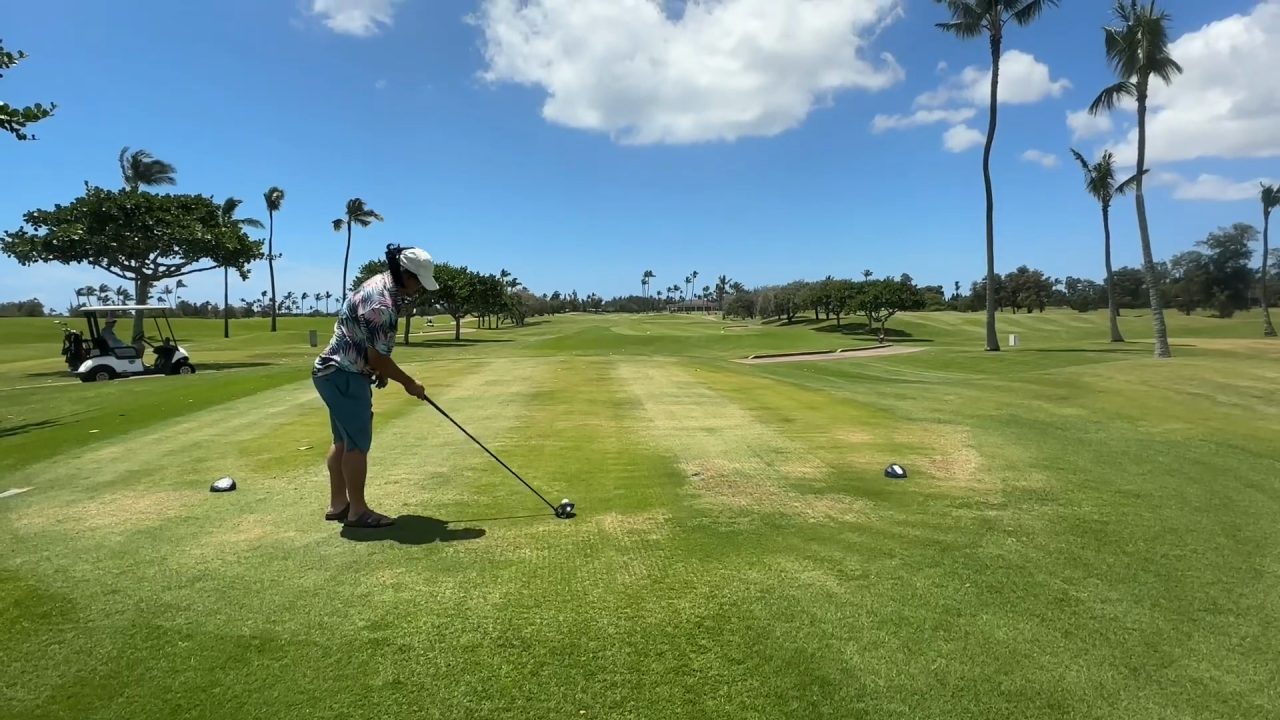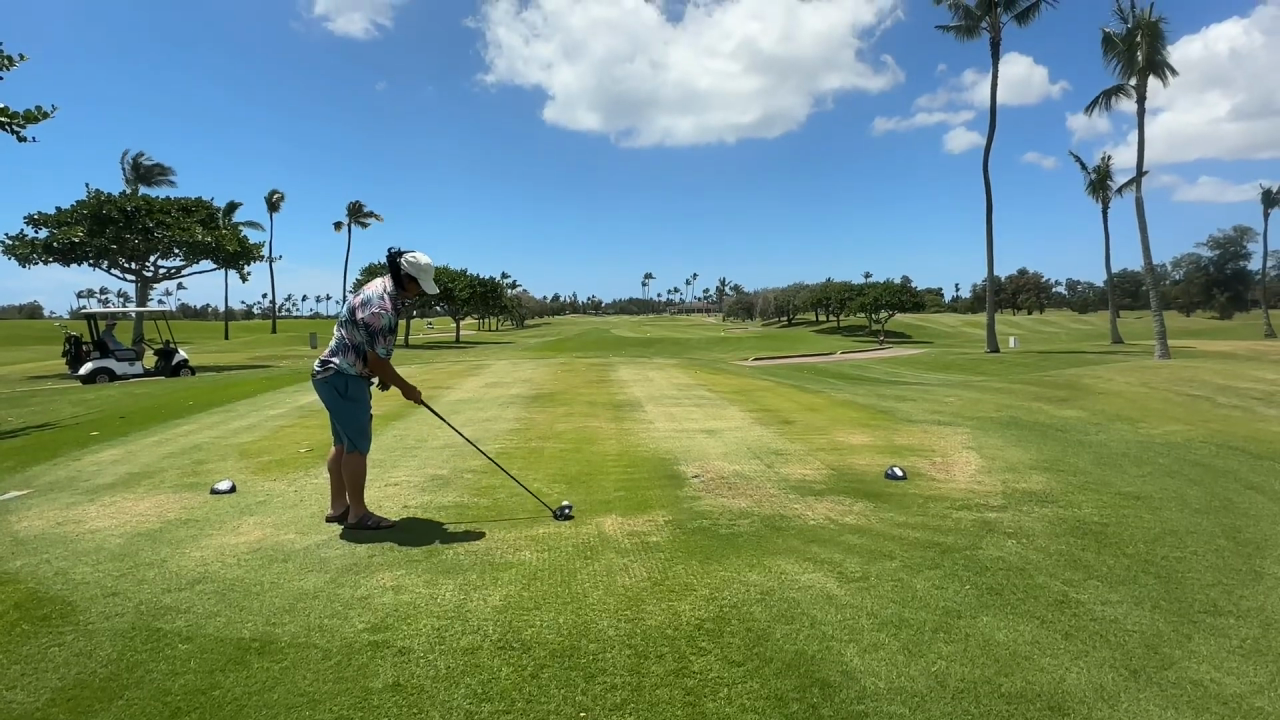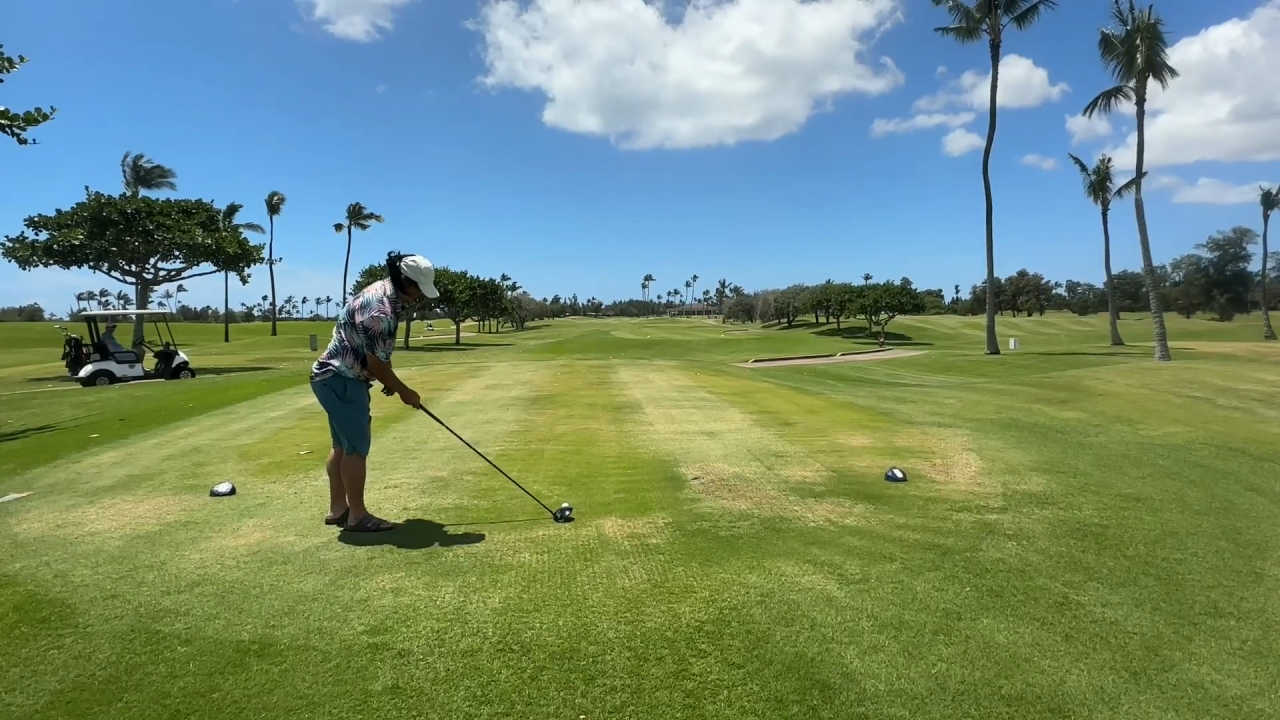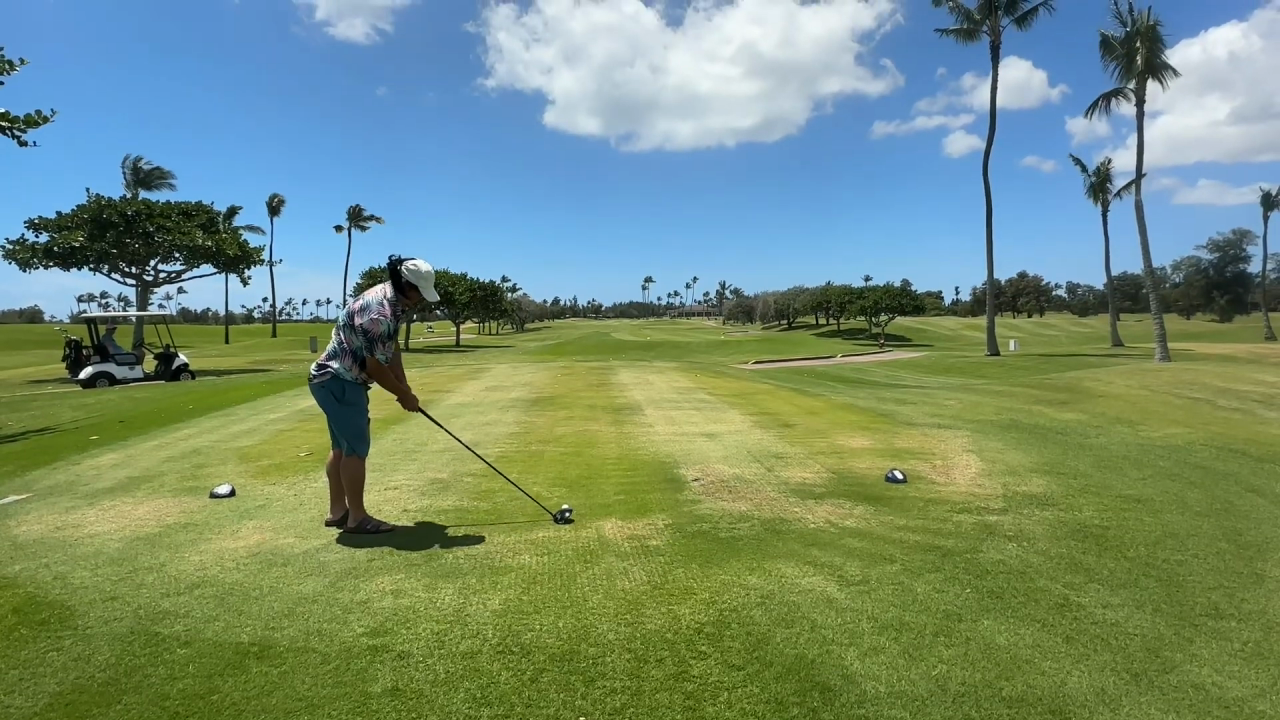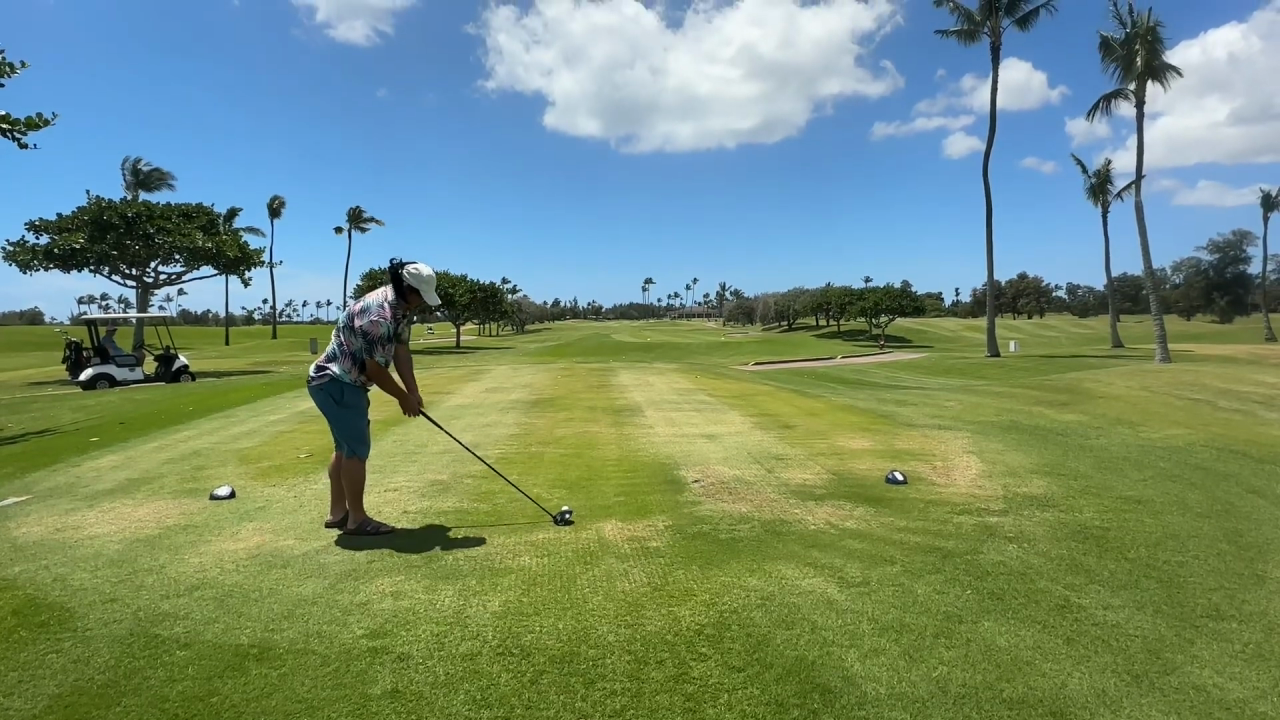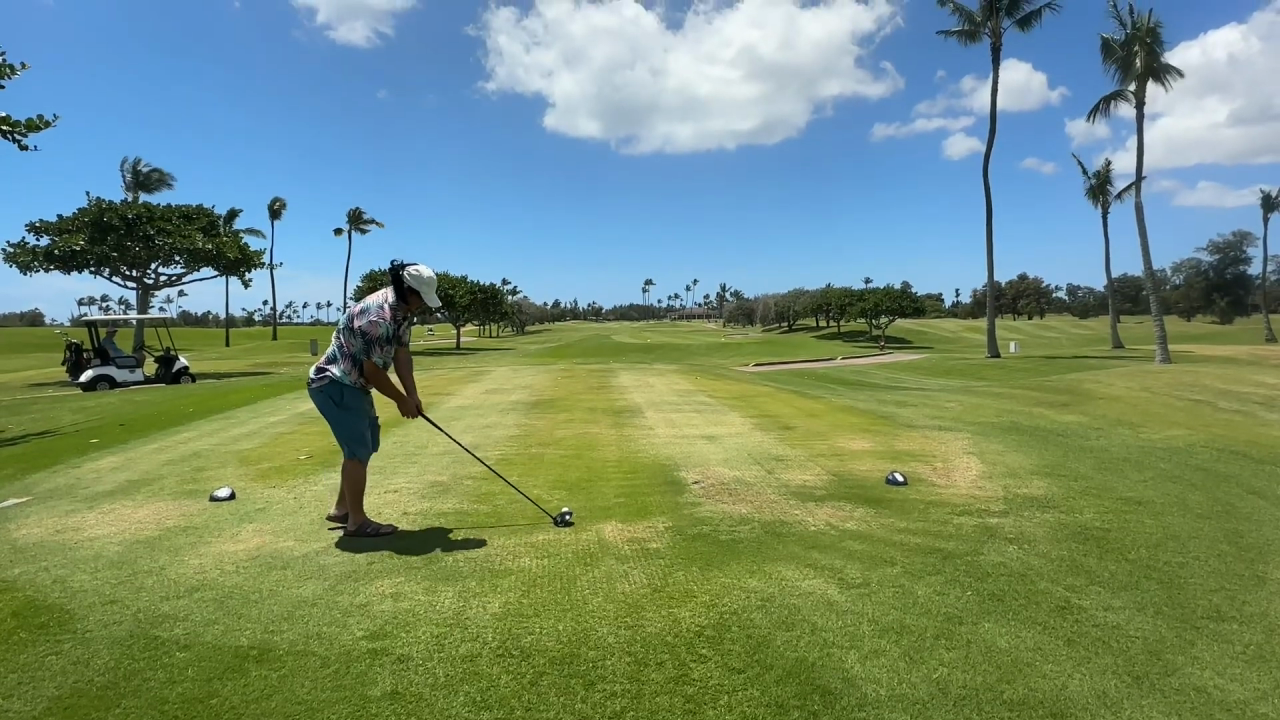
dt=0.2s
person 1, frame 1
left shoulder: (381, 284)
right shoulder: (380, 305)
right elbow: (377, 357)
left wrist: (383, 371)
right wrist: (408, 383)
left hip: (337, 371)
right hip: (344, 375)
left knee: (343, 440)
right knee: (358, 441)
left ankle: (338, 504)
right ankle: (357, 511)
person 1, frame 2
left shoulder: (383, 287)
right shoulder: (380, 308)
right elbow: (377, 360)
left wrist: (387, 376)
right wrist: (406, 388)
left hip: (336, 374)
right hip: (343, 377)
left knee: (343, 442)
right knee: (357, 443)
left ankle: (338, 506)
right ankle: (357, 513)
person 1, frame 3
left shoulder: (385, 292)
right shoulder: (379, 311)
left elbow: (380, 352)
right elbow: (376, 364)
left wrist: (393, 383)
right wrist: (404, 392)
left hip: (335, 376)
right hip: (340, 380)
left knee: (343, 444)
right knee: (357, 445)
left ankle: (338, 509)
right ankle: (357, 515)
person 1, frame 4
left shoulder: (393, 301)
right shoulder: (378, 314)
left elbow: (391, 349)
right elbow: (376, 367)
left wrist: (404, 388)
right wrist: (403, 394)
left hip: (336, 379)
right hip: (338, 381)
left knee: (342, 446)
right knee: (356, 447)
left ankle: (338, 510)
right ankle: (357, 517)
person 1, frame 5
left shoulder: (399, 308)
right shoulder: (378, 317)
left elbow: (401, 351)
right elbow: (376, 370)
left wrist: (413, 392)
right wrist: (403, 398)
left hip: (342, 382)
right hip: (335, 383)
left knee: (345, 447)
right knee: (357, 448)
left ankle: (338, 512)
right ankle: (356, 519)
person 1, frame 6
left shoulder: (402, 310)
right shoulder: (378, 318)
left elbow: (401, 354)
right elbow: (373, 371)
left wrist: (412, 395)
right wrist: (401, 400)
left hip: (350, 384)
right hip: (335, 384)
left knee: (367, 445)
right knee: (358, 450)
left ankle: (343, 507)
right ankle: (356, 520)
